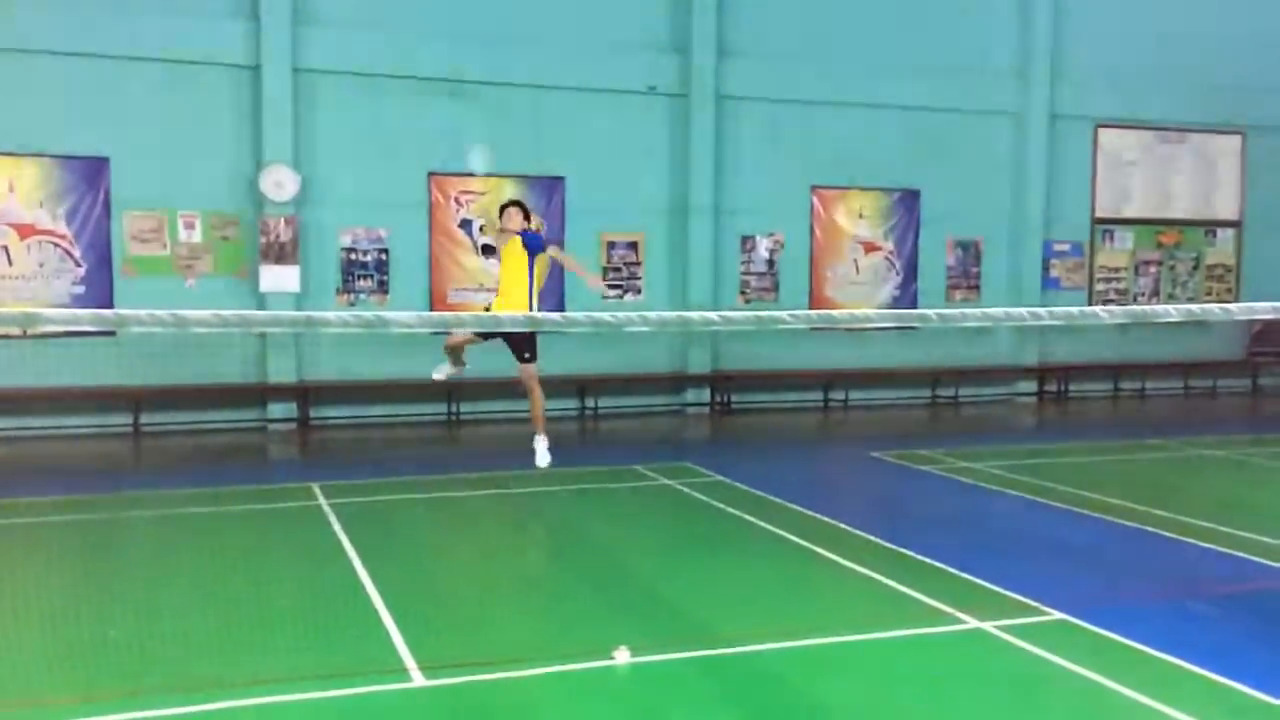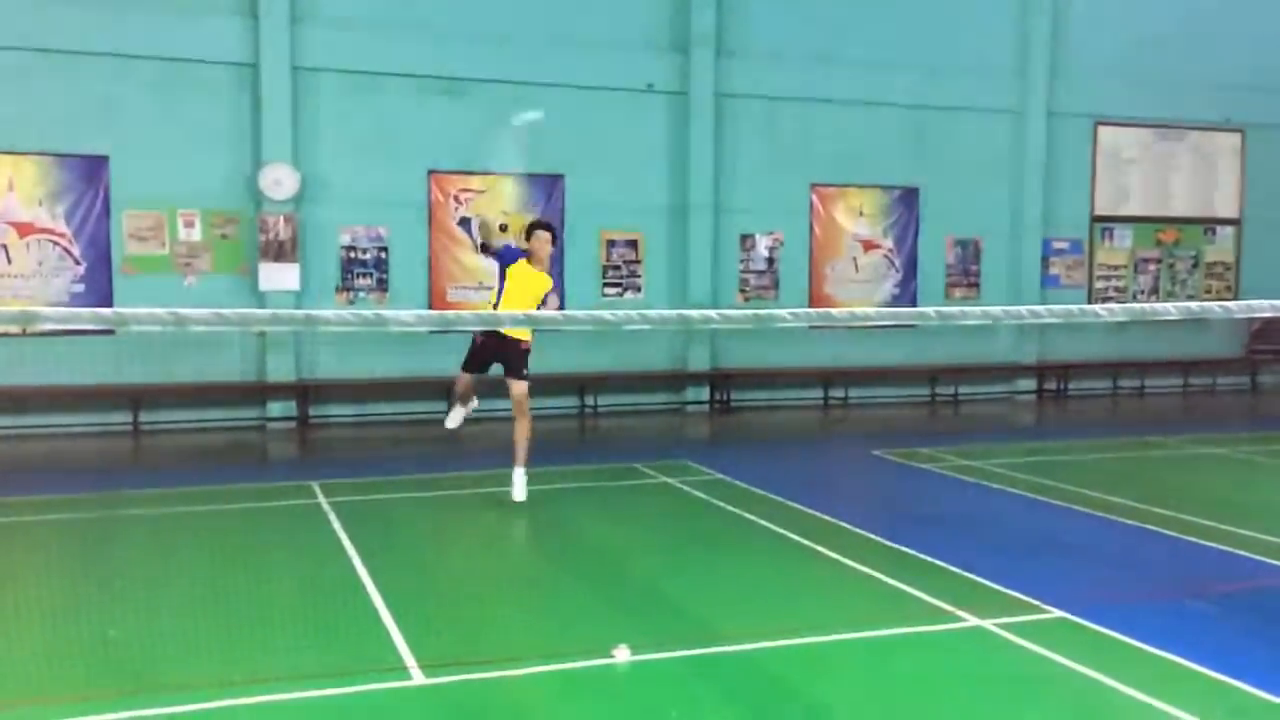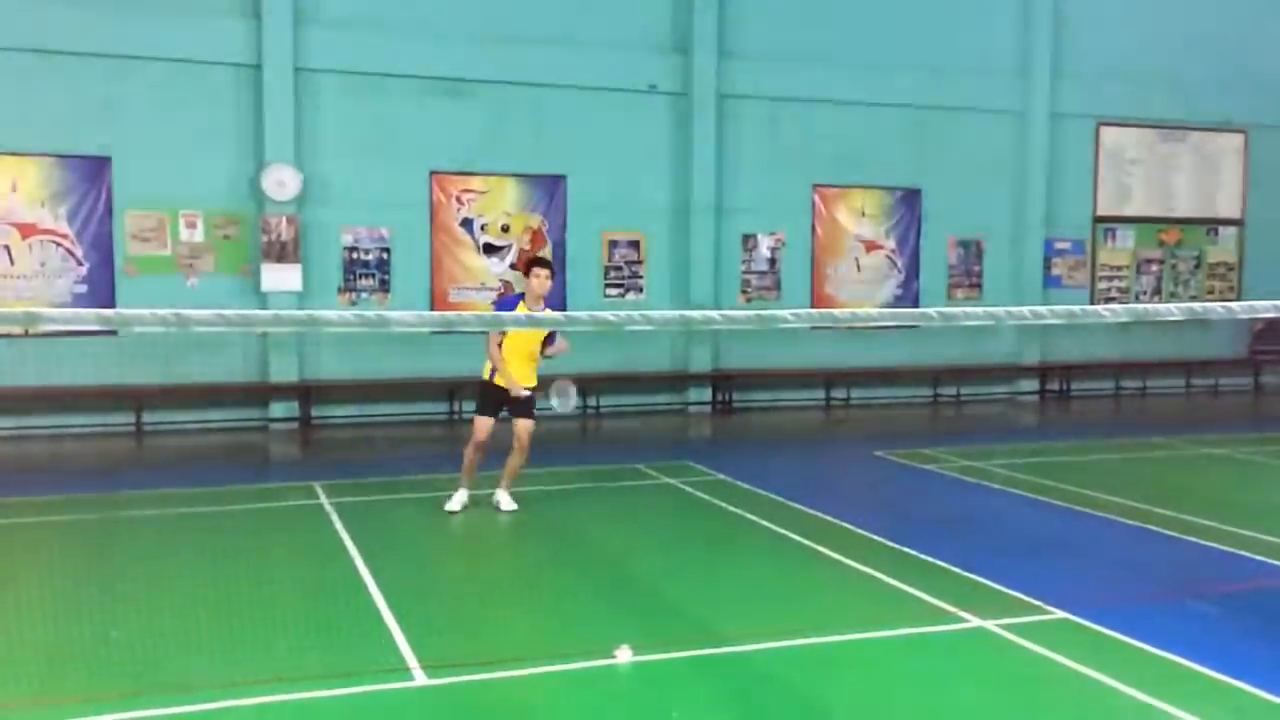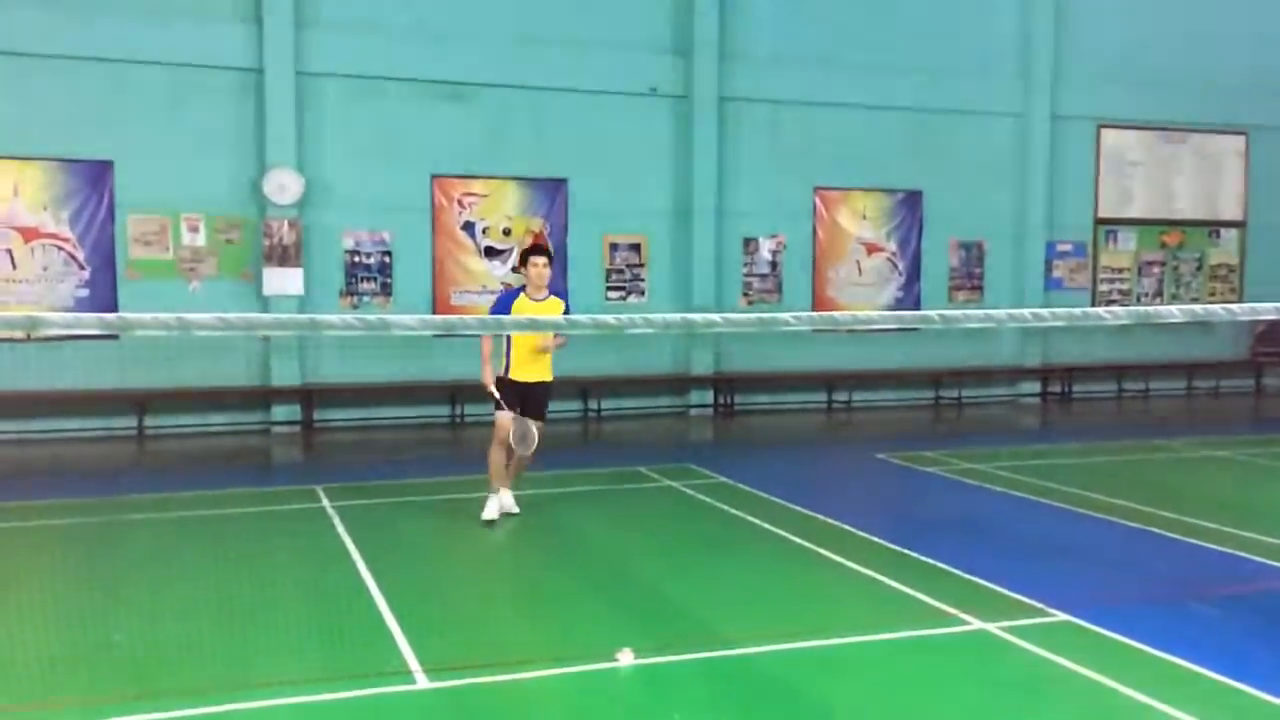
dt=0.2s
person 1, frame 1
left shoulder: (526, 239)
right shoulder: (508, 244)
left elbow: (556, 253)
left wrist: (585, 275)
right hip: (497, 314)
left knee: (530, 383)
right knee: (452, 343)
left ankle: (540, 437)
right ankle: (456, 366)
person 1, frame 2
left shoulder: (548, 283)
right shoulder: (514, 258)
right elbow: (487, 248)
left wrist: (552, 307)
left hip: (520, 342)
right hip: (493, 334)
left knee: (521, 407)
right knee: (462, 388)
left ankle: (519, 473)
right ankle: (464, 404)
person 1, frame 3
right shoulder: (507, 305)
right elbow: (493, 344)
left wrist: (556, 348)
right wrist: (508, 378)
left hip: (526, 385)
right hip: (495, 381)
left knee: (522, 442)
right knee: (479, 439)
left ankle: (502, 491)
right ankle: (462, 490)
person 1, frame 4
left shoulder: (560, 303)
right shoulder: (509, 299)
left elbow: (562, 336)
right elbow: (488, 331)
left wrist: (553, 343)
right wrist: (487, 366)
left hip: (541, 380)
right hip: (510, 377)
right knee: (502, 436)
left ankle: (506, 490)
right ankle: (495, 497)
